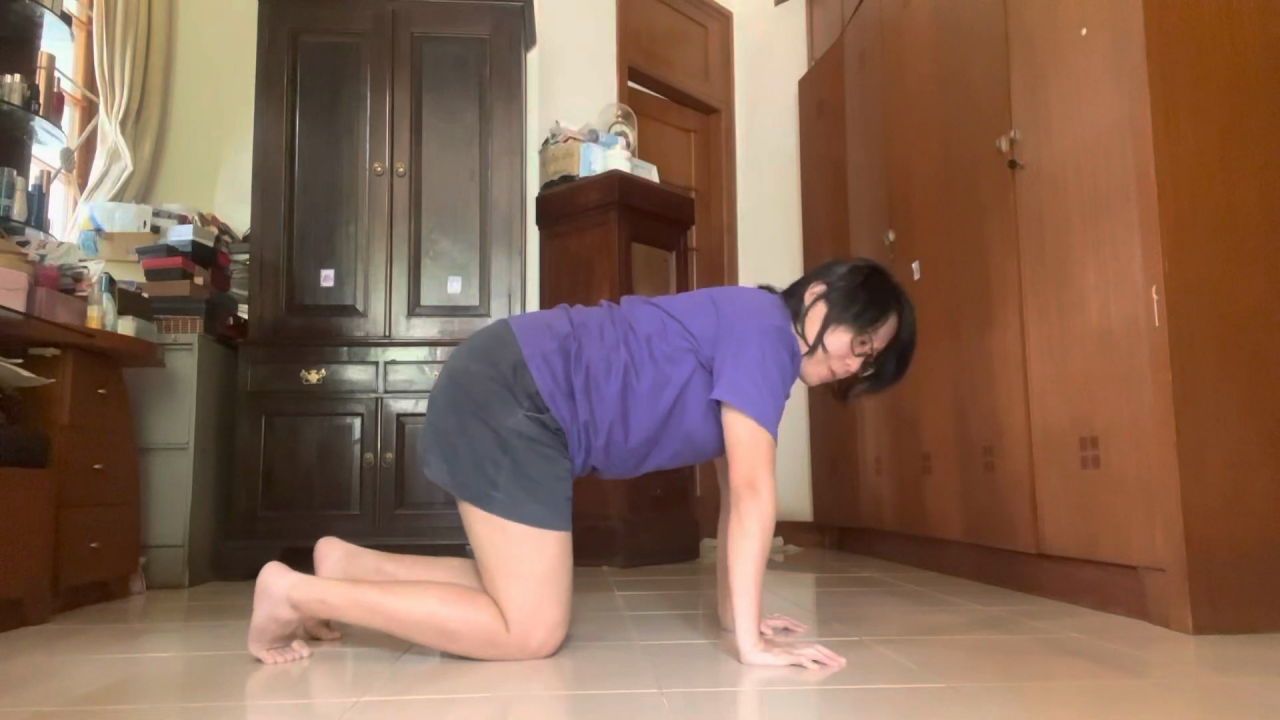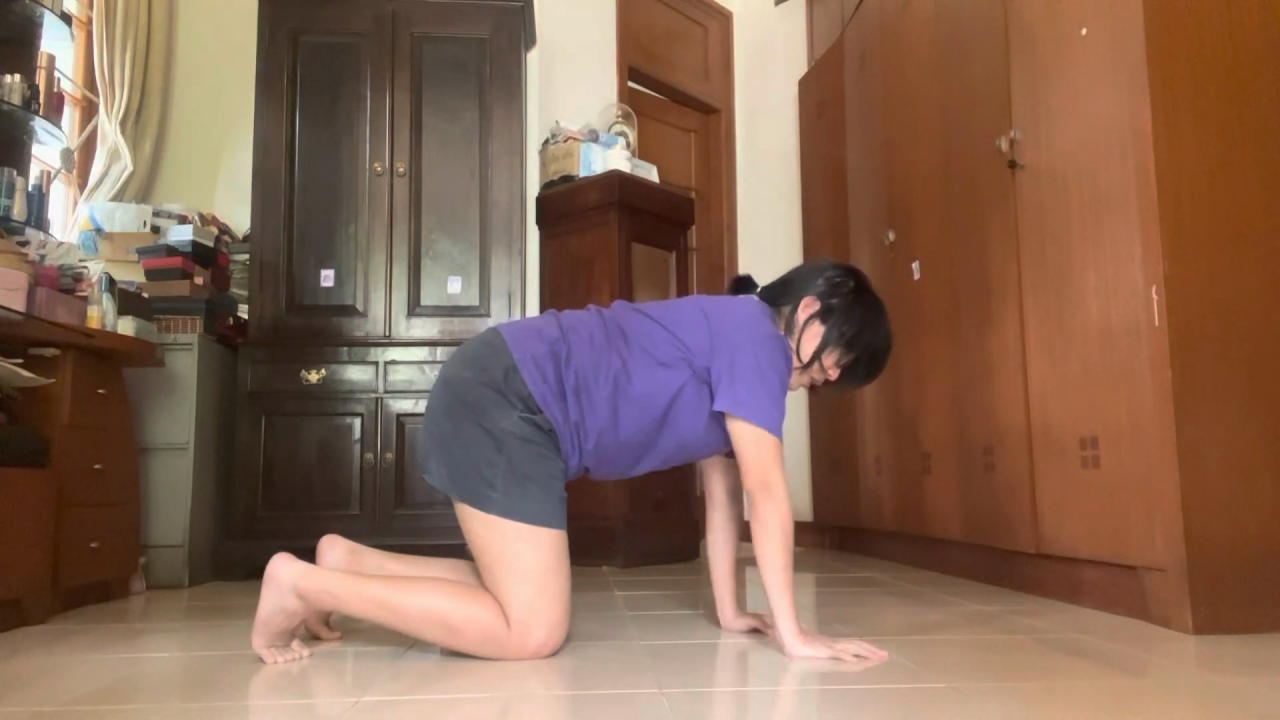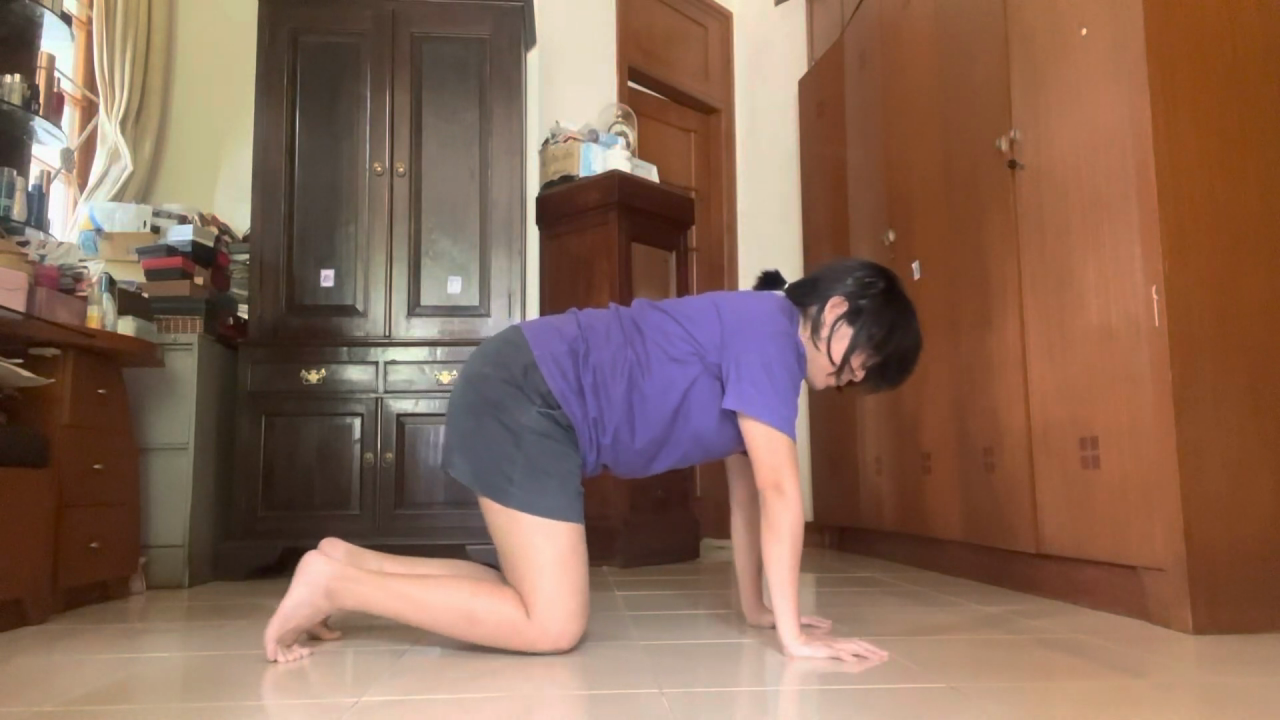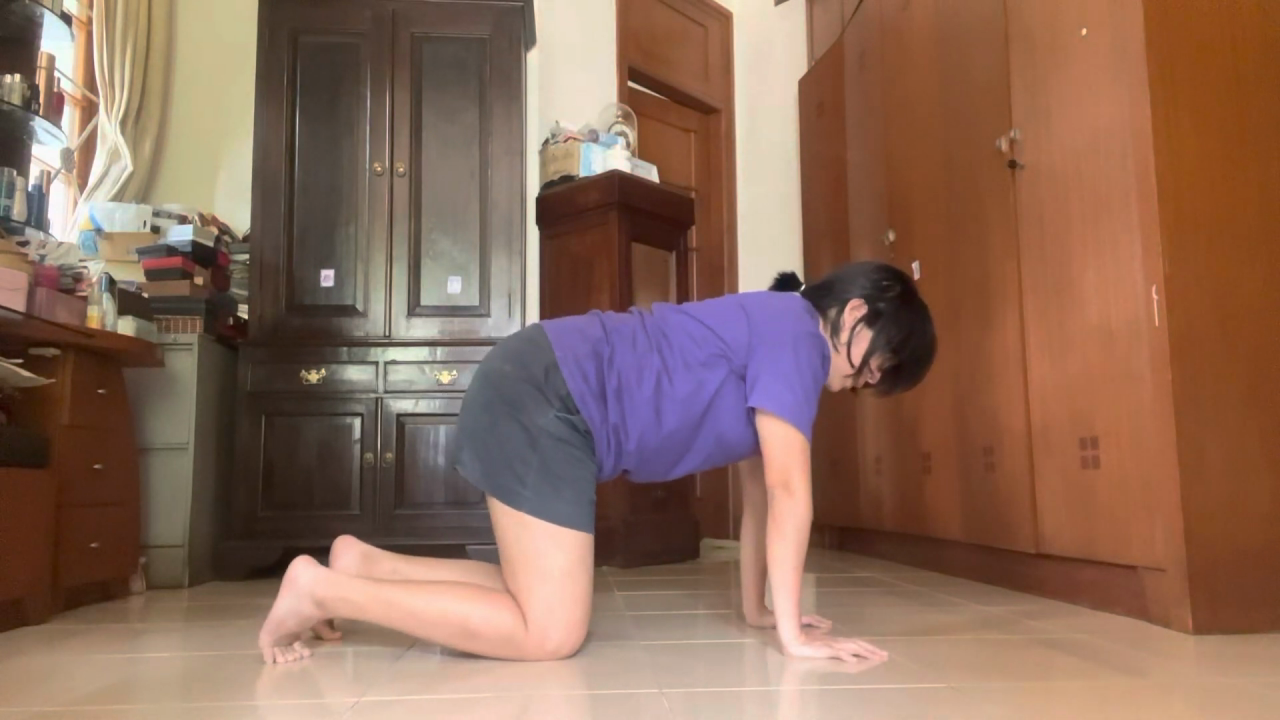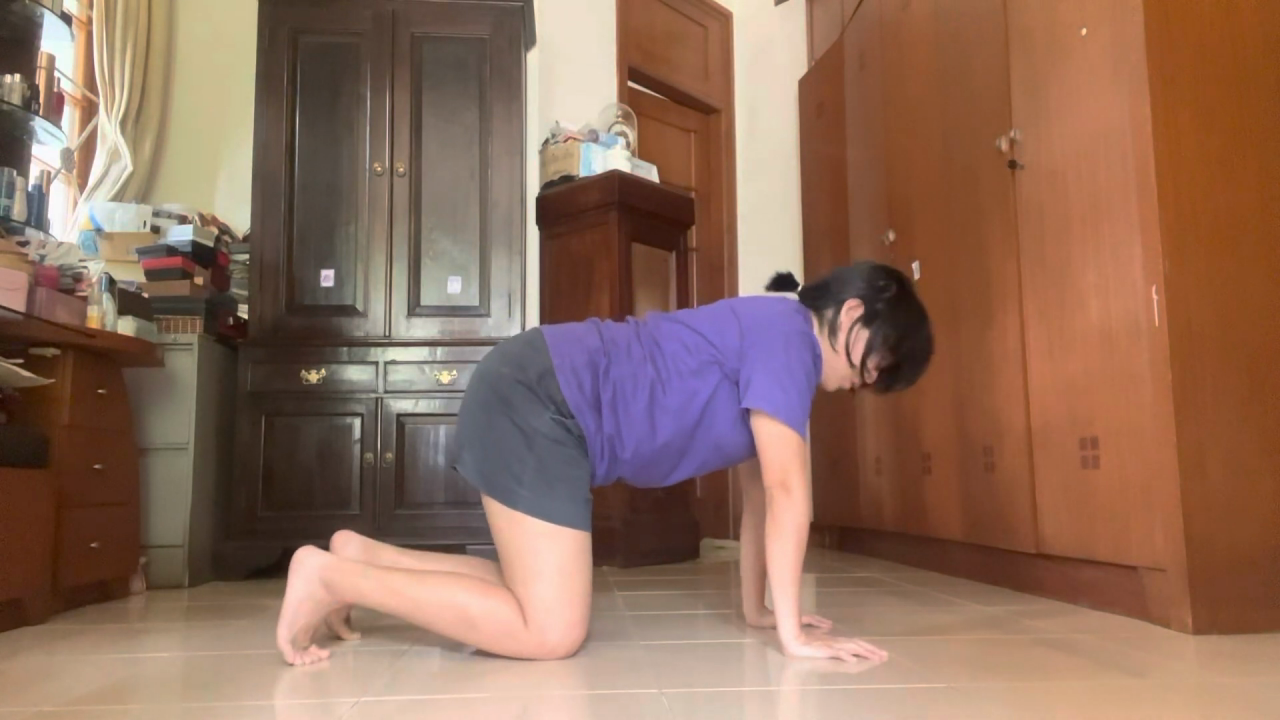
dt=1s
person 1, frame 1
left shoulder: (752, 348)
right shoulder: (765, 332)
left elbow: (735, 493)
right elbow: (753, 493)
left wrist: (732, 612)
right wrist: (750, 641)
left hip: (511, 391)
right hip: (511, 394)
left knee: (528, 591)
right knee: (532, 633)
left ankle: (348, 563)
right ankle: (296, 591)
person 1, frame 2
left shoulder: (731, 344)
right shoulder: (758, 338)
left elbow: (723, 490)
right elbow: (768, 495)
left wrist: (729, 610)
right wrist: (793, 635)
left hip: (497, 395)
right hip: (503, 398)
left knee: (517, 590)
right knee: (533, 633)
left ankle: (350, 561)
right ankle: (305, 583)
person 1, frame 3
left shoulder: (754, 339)
right shoulder: (772, 333)
left elbow: (745, 488)
right elbow: (780, 492)
left wrist: (753, 606)
right wrist: (793, 632)
left hip: (522, 395)
right hip: (524, 393)
left knee: (535, 594)
right knee: (554, 625)
left ankle: (349, 563)
right ankle: (334, 583)
person 1, frame 4
left shoulder: (769, 337)
right shoulder: (795, 334)
left elbow: (758, 490)
right elbow: (789, 492)
left wrist: (755, 607)
right wrist: (793, 633)
left hip: (539, 393)
right hip: (544, 397)
left knee: (541, 595)
right knee: (550, 635)
left ankle: (366, 564)
right ankle: (323, 588)
person 1, frame 5
left shoulder: (769, 338)
right shoulder: (789, 335)
left elbow: (757, 491)
right elbow: (786, 492)
left wrist: (756, 607)
right wrist: (793, 633)
left hip: (535, 396)
right hip: (537, 400)
left knee: (541, 593)
right knee: (552, 634)
left ankle: (364, 555)
right ankle: (333, 575)
